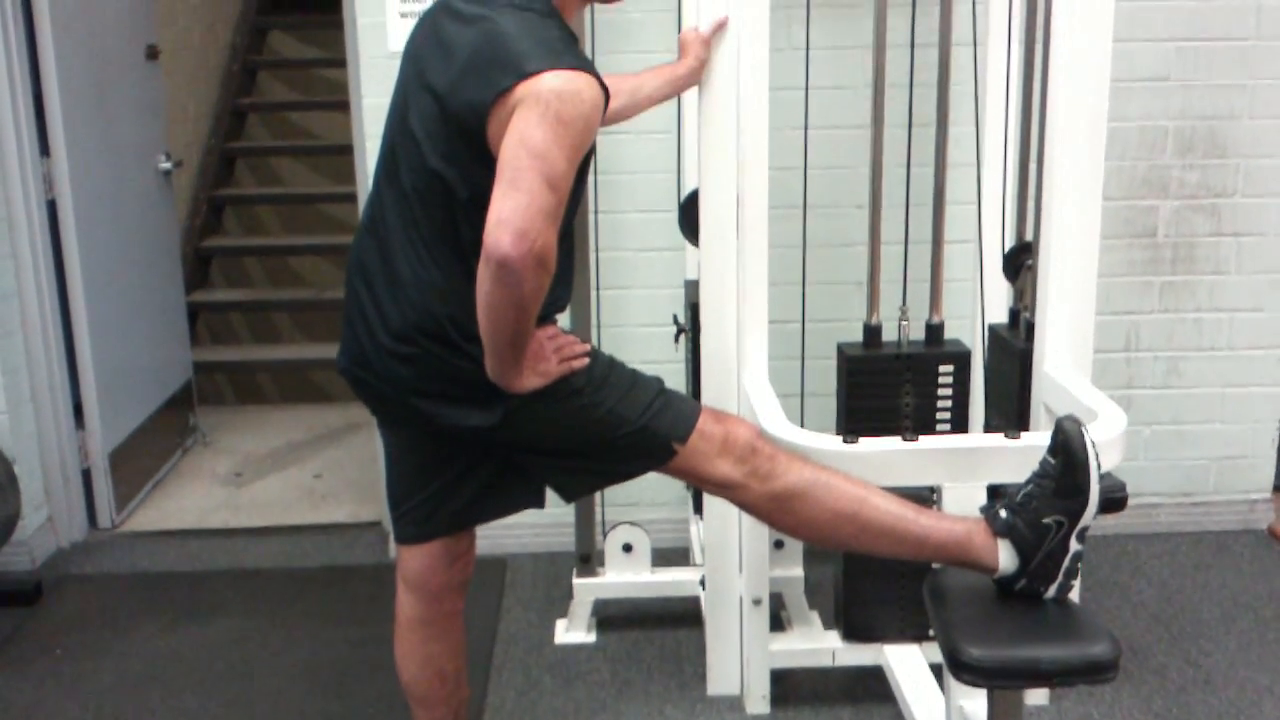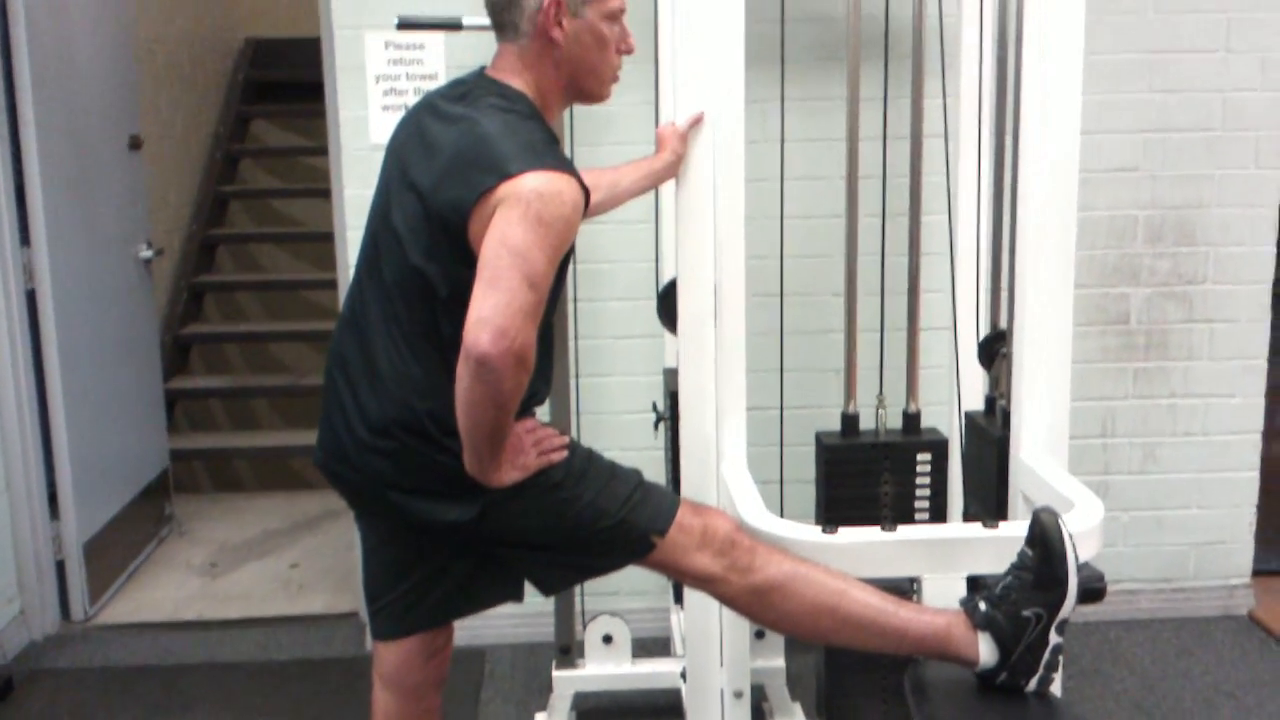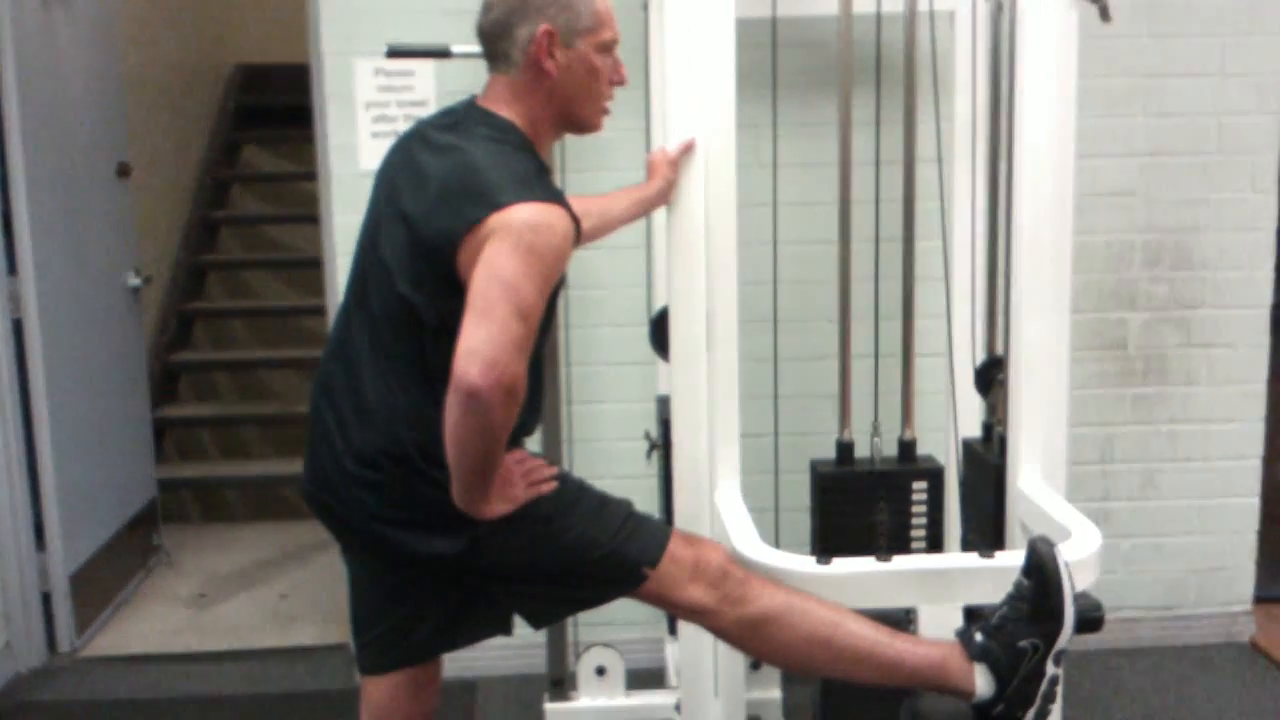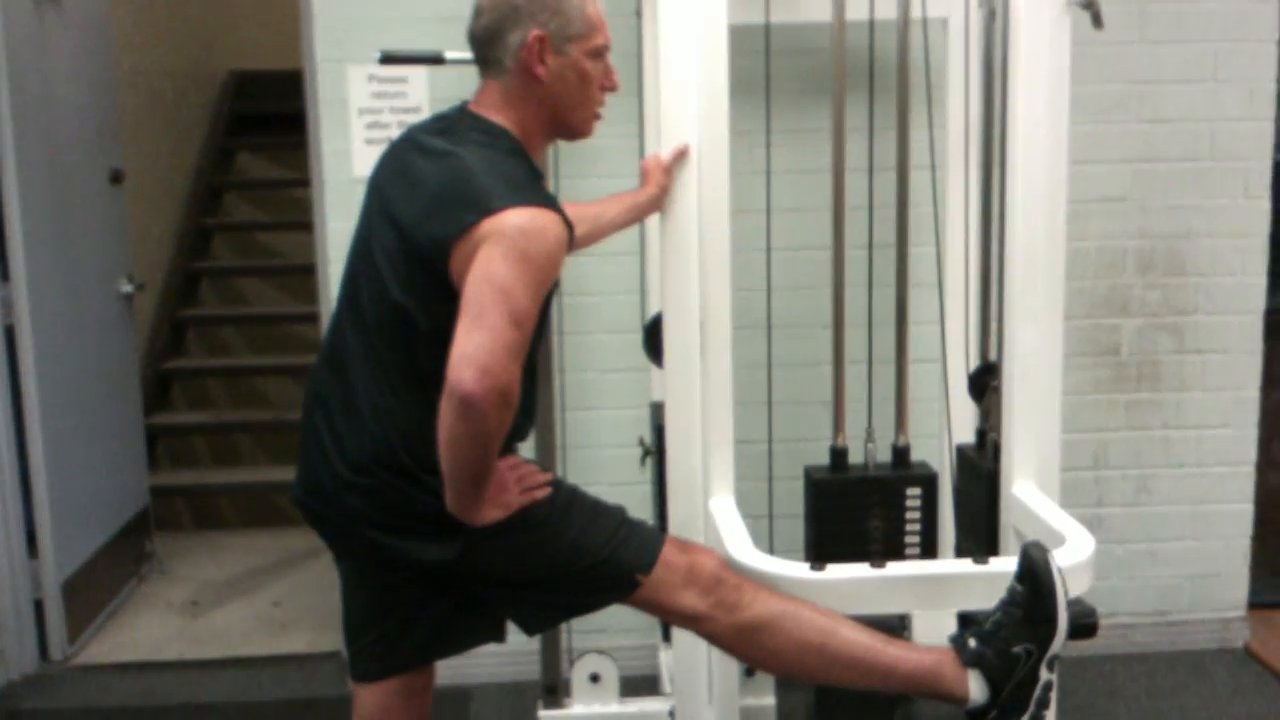
dt=0.7s
person 1, frame 1
right shoulder: (552, 80)
right elbow: (516, 247)
left wrist: (681, 72)
right wrist: (509, 365)
left hip: (394, 350)
right hip: (473, 360)
left knee: (430, 578)
right knee: (734, 454)
right ankle: (1004, 548)
person 1, frame 2
left shoulder: (446, 110)
right shoulder: (532, 179)
right elbow: (495, 348)
left wrist: (657, 169)
right wrist: (487, 461)
left hip: (374, 446)
right hip: (449, 453)
right knee: (715, 549)
right ankle: (980, 639)
person 1, frame 3
left shoulder: (435, 140)
right shoulder: (522, 208)
right elbow: (485, 380)
left wrist: (649, 195)
right wrist: (473, 495)
left hip: (359, 477)
right hip: (435, 488)
right knee: (705, 580)
person 1, frame 4
left shoulder: (427, 145)
right shoulder: (516, 214)
right elbow: (478, 386)
left wrist: (643, 201)
right wrist: (468, 500)
left hip: (352, 484)
right hip: (433, 493)
right knee: (701, 588)
